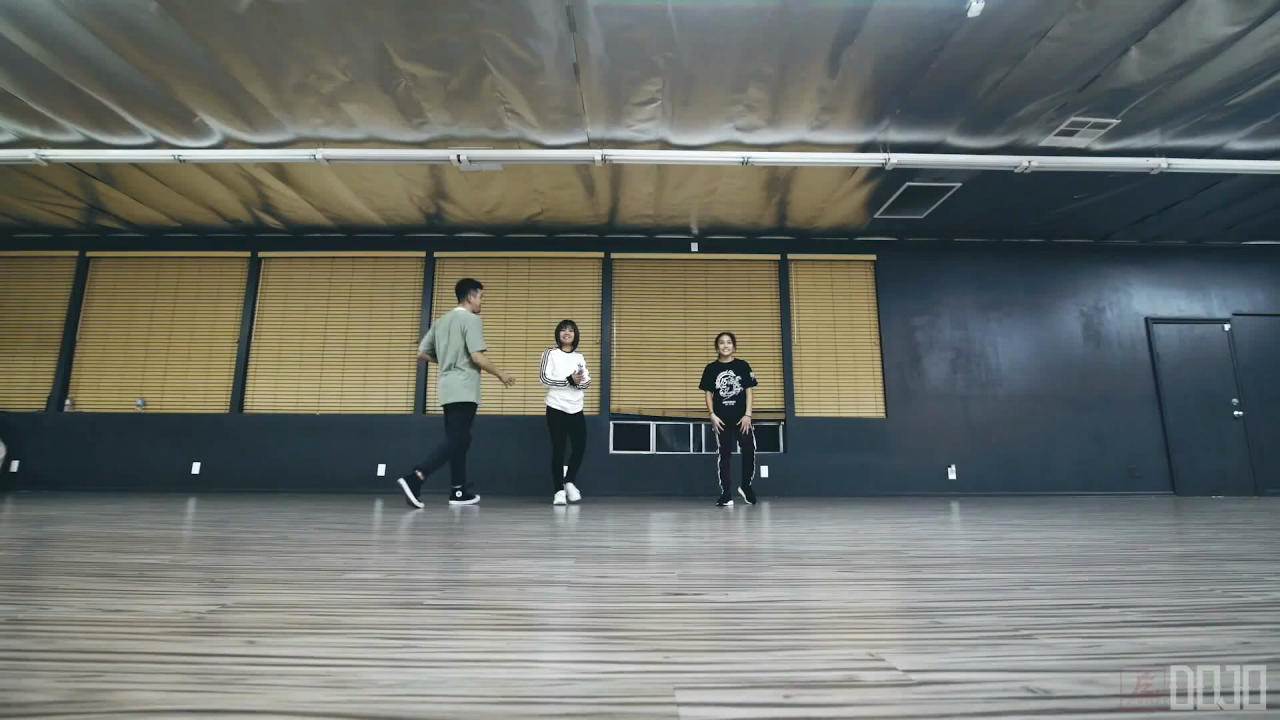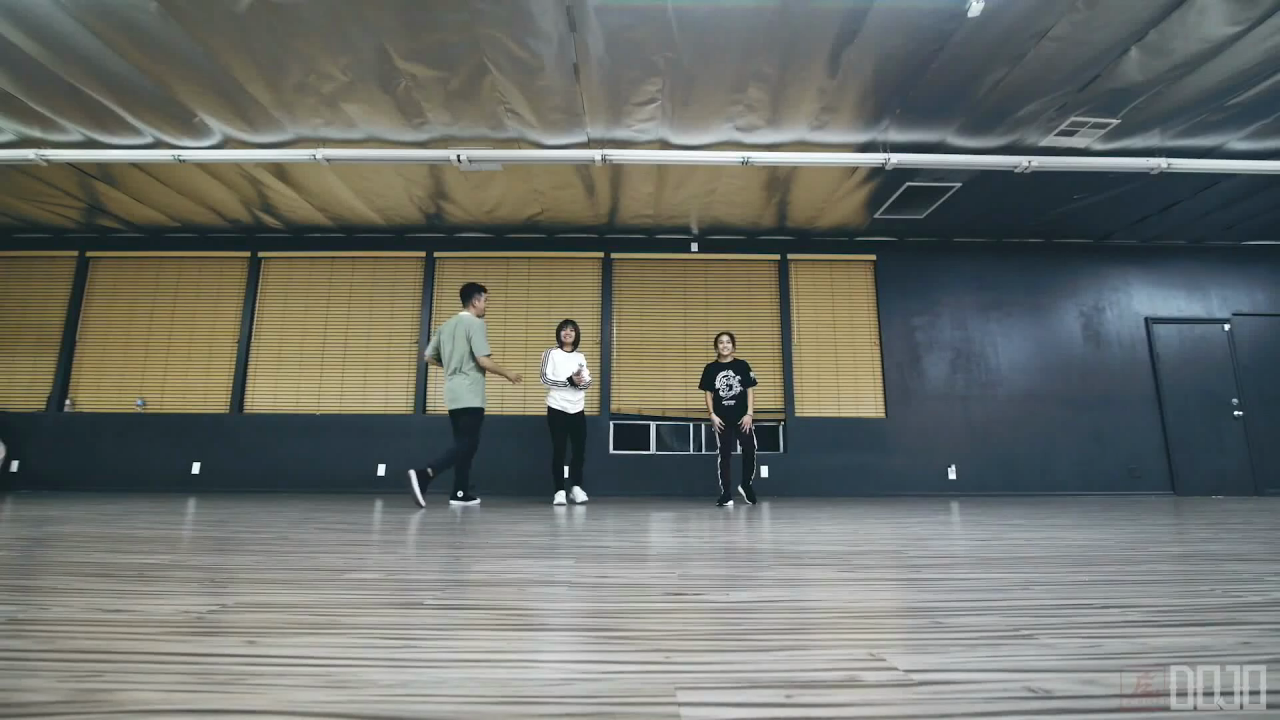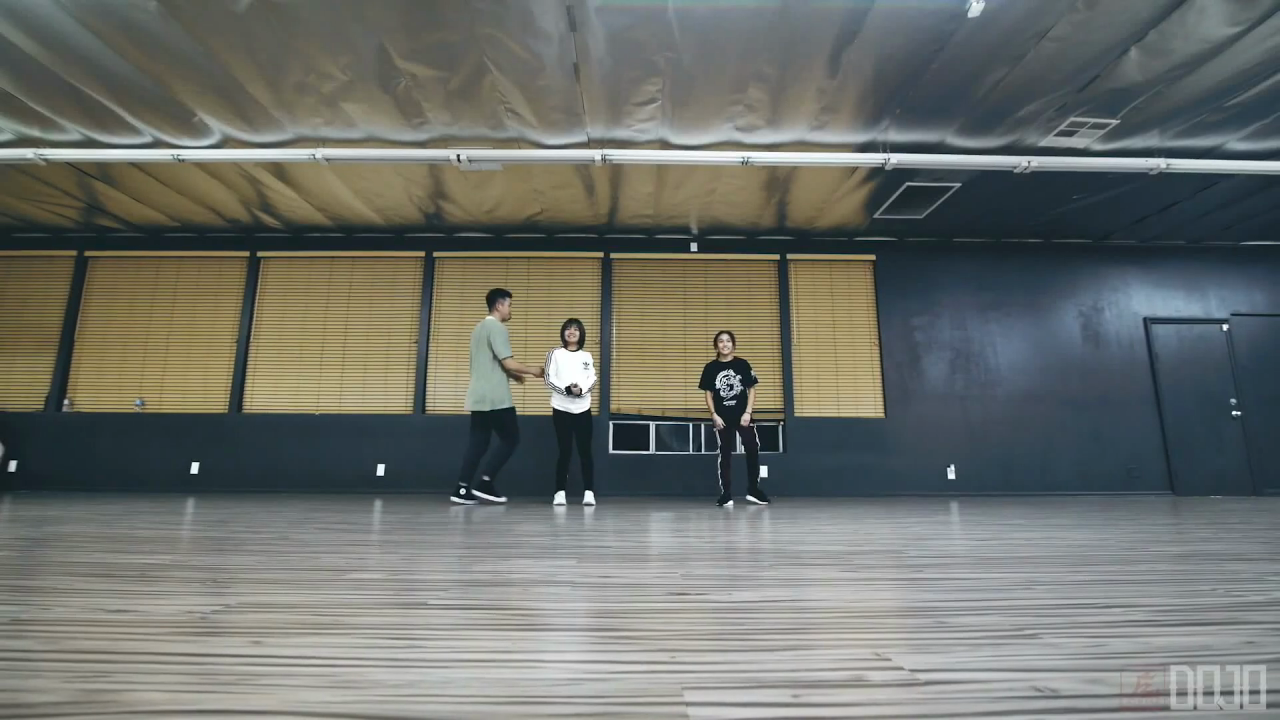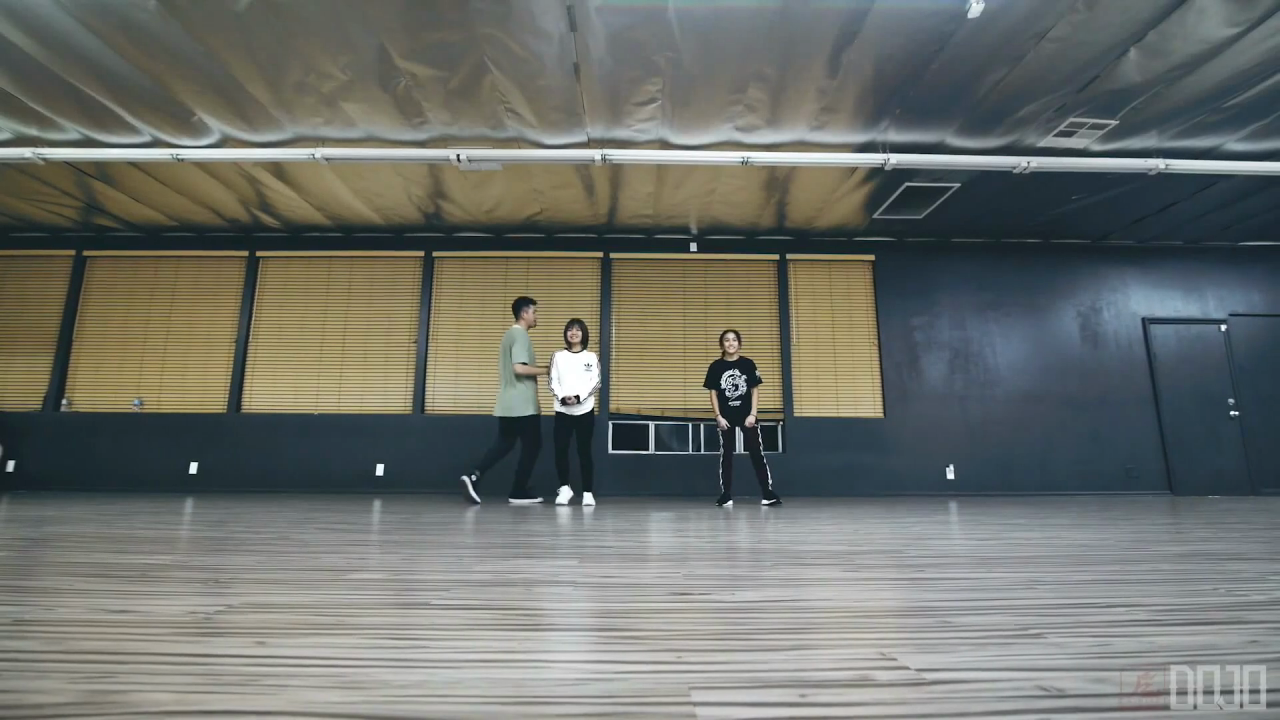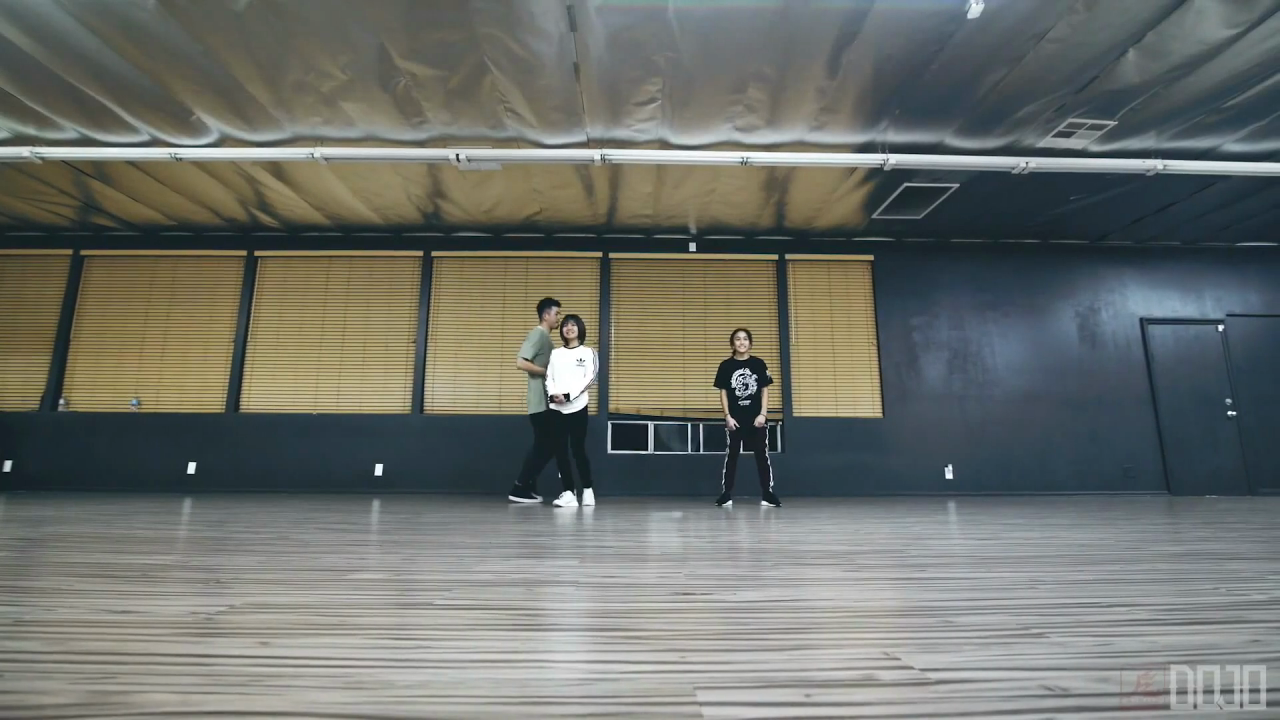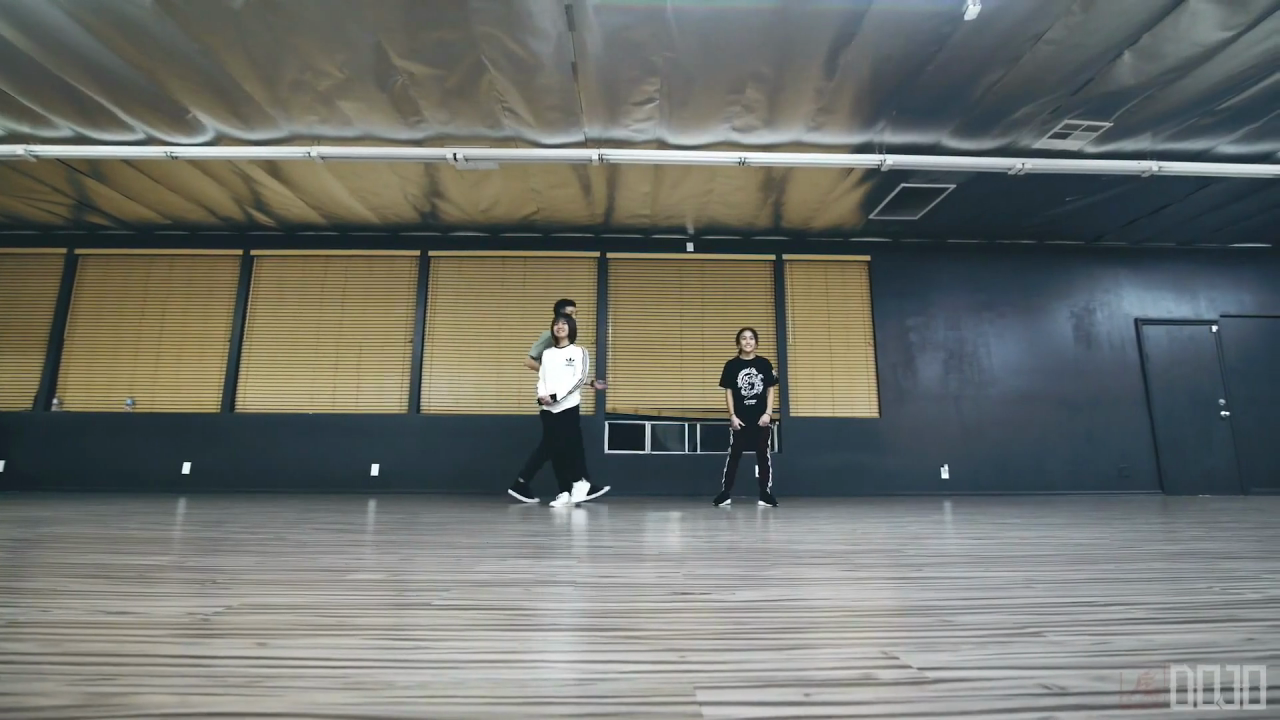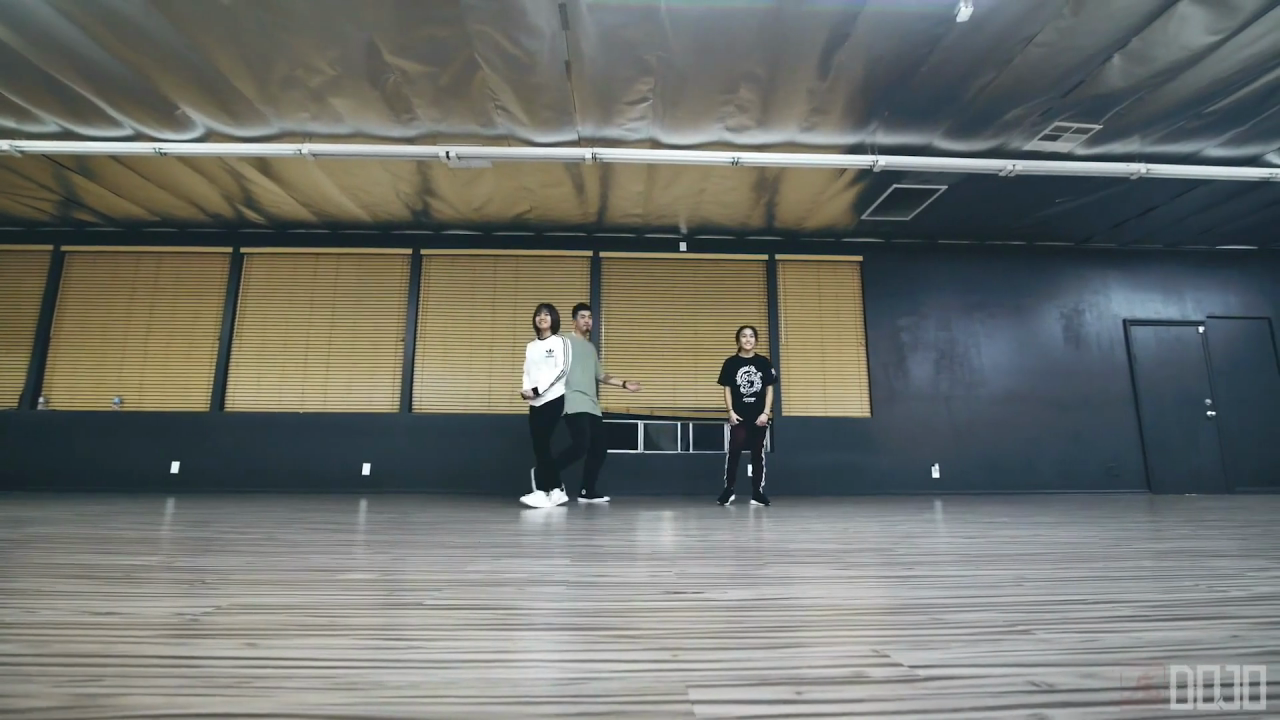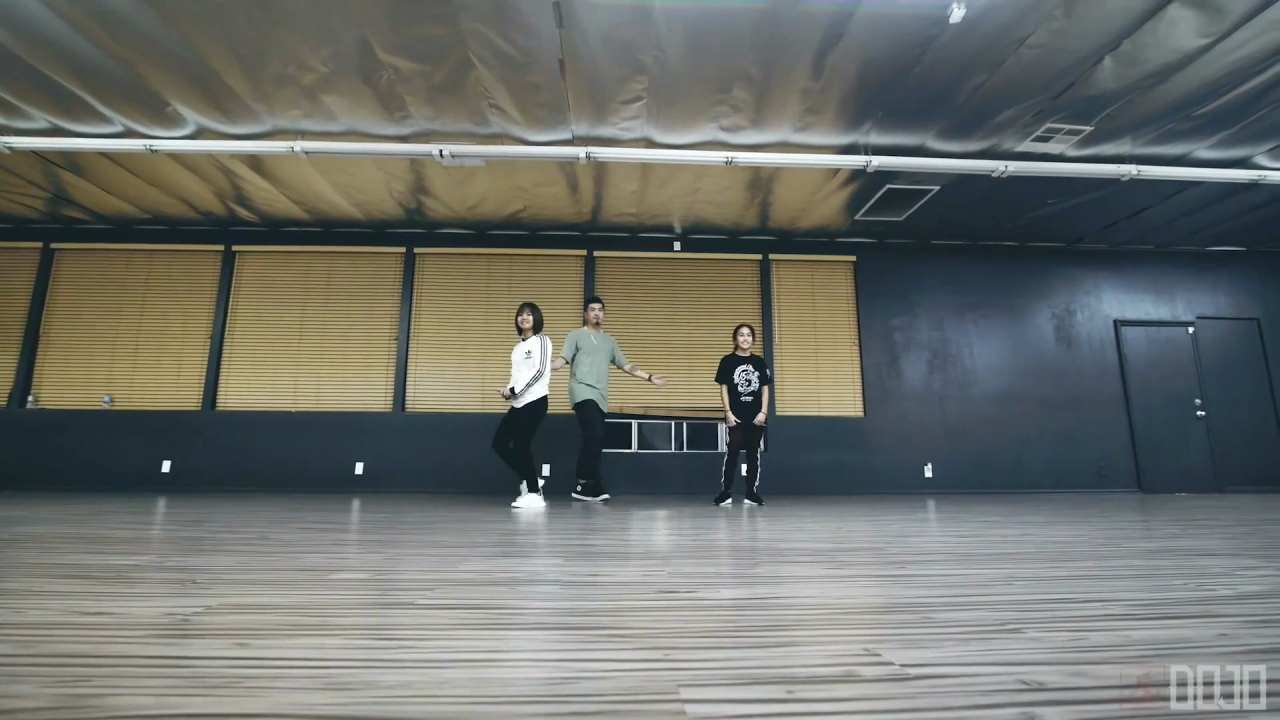
dt=0.2s
person 1, frame 1
left shoulder: (441, 321)
right shoulder: (471, 320)
left elbow: (422, 352)
right elbow: (477, 357)
right wrist: (500, 374)
left hip: (448, 389)
right hip: (463, 391)
left knee: (458, 439)
right knee: (456, 439)
left ankle: (459, 491)
right ankle: (414, 479)
person 1, frame 2
left shoulder: (446, 326)
right shoulder: (475, 324)
left elbow: (429, 357)
right elbow: (484, 361)
right wrist: (508, 374)
left hip: (453, 394)
right hip: (469, 395)
left knee: (464, 443)
right knee: (467, 444)
left ankle: (461, 492)
right ankle: (423, 475)
person 1, frame 3
left shoulder: (478, 329)
right shoulder: (497, 328)
right elbow: (508, 363)
left wrist: (512, 375)
right wrist: (533, 371)
left hip: (477, 397)
right hip: (496, 398)
left knee: (478, 443)
right knee: (510, 439)
left ankle: (463, 489)
right ankle: (485, 482)
person 1, frame 4
left shoulder: (510, 335)
right shoulder: (520, 336)
right elbow: (519, 369)
left wrist: (541, 371)
right wrist: (546, 370)
left hip: (507, 404)
right hip: (523, 405)
left knee: (503, 444)
right knee: (532, 445)
left ankle: (474, 476)
right ankle: (519, 491)
person 1, frame 5
left shoulder: (543, 337)
right shoulder: (538, 335)
right elbow: (520, 363)
right wrist: (547, 372)
left hip: (545, 401)
right hip: (542, 402)
left knee: (544, 444)
right knee: (544, 445)
left ankle: (525, 485)
right ankle: (520, 488)
person 1, frame 6
right shoulder: (549, 336)
right elbow: (529, 361)
left wrist: (592, 383)
right knee: (551, 445)
left ankle: (584, 486)
right ankle: (521, 485)
person 1, frame 7
left shoulder: (591, 348)
right shoulder: (565, 342)
left elbow: (600, 376)
left wrist: (624, 384)
left hip: (592, 405)
right hip: (575, 405)
left knee: (598, 448)
right knee: (581, 445)
left ankle: (588, 491)
person 1, frame 8
left shoulder: (609, 341)
right shoulder: (576, 336)
left elbow: (625, 365)
right elbow: (562, 359)
left wrist: (649, 377)
right wrist: (548, 367)
left hip: (600, 397)
right hip: (583, 393)
left knee: (594, 439)
right knee: (595, 435)
left ankle: (582, 487)
right ankle: (588, 482)
person 2, frame 1
left shoulder: (579, 357)
right shoulder: (550, 354)
left elbow: (587, 381)
right elbow: (545, 378)
left wrist: (579, 381)
right wrist: (569, 380)
left hip: (576, 409)
right hip: (556, 408)
left knee: (579, 447)
right knee: (558, 449)
left ankle: (569, 482)
right ankle: (559, 491)
person 2, frame 2
left shoulder: (580, 357)
right shoulder: (551, 353)
left elbow: (588, 381)
right elbow: (545, 378)
left wrist: (579, 382)
right wrist: (569, 380)
left hip: (577, 409)
right hip: (557, 408)
left knee: (579, 448)
right knee: (559, 450)
left ankle: (576, 487)
right ankle: (559, 491)
person 2, frame 3
left shoulder: (587, 356)
right shoulder: (555, 354)
left elbow: (593, 380)
right elbow: (549, 379)
left wrist: (580, 389)
right wrist: (567, 389)
left hip: (583, 409)
right hip: (562, 408)
left knee: (585, 450)
right knee: (564, 450)
left ankle: (588, 492)
right ankle: (560, 491)
person 2, frame 4
left shoulder: (591, 357)
right shoulder: (558, 356)
left elbow: (596, 382)
right elbow: (552, 382)
left wrist: (579, 397)
right wrist: (563, 398)
left hip: (585, 410)
right hip: (563, 411)
left knee: (584, 451)
right knee: (560, 450)
left ankle: (588, 493)
right ankle: (564, 488)
person 2, frame 5
left shoulder: (588, 353)
right shoulder: (555, 353)
left elbow: (590, 378)
right elbow: (549, 378)
left wrist: (568, 396)
right wrist: (552, 394)
left hip: (578, 407)
right hip: (557, 408)
left knee: (578, 449)
right knee: (560, 451)
left ankle: (587, 489)
right ankle: (569, 492)
person 2, frame 6
left shoulder: (578, 352)
right shoulder: (547, 353)
left elbow: (579, 378)
right elbow: (542, 378)
left wrist: (555, 396)
right wrist: (542, 395)
left hip: (568, 407)
right hip: (548, 409)
left knee: (567, 447)
right knee: (554, 451)
left ankle: (578, 482)
right ankle: (565, 492)
person 2, frame 7
left shoulder: (560, 341)
right shoulder: (531, 346)
left elbow: (562, 370)
right elbow: (527, 372)
left wrist: (537, 390)
right wrist: (525, 389)
left hip: (553, 400)
right hip: (535, 403)
left knee: (542, 444)
right knee: (539, 445)
left ankle: (541, 491)
right ankle: (556, 491)
person 2, frame 8
left shoulder: (541, 341)
right shoulder: (518, 347)
left elbow: (539, 371)
left wrist: (514, 391)
right wrist: (507, 391)
left hip: (535, 401)
right hip: (518, 404)
left knee: (520, 445)
right knee: (499, 442)
left ankle: (534, 493)
right ankle: (531, 481)
person 3, frame 1
left shoulder: (743, 366)
right shoulder: (711, 368)
left elbow: (749, 391)
right elbow: (708, 394)
left wrist: (748, 415)
right wrist: (712, 415)
left hip: (741, 417)
right hip: (721, 418)
left knee: (749, 451)
right knee: (724, 454)
left ankle: (746, 486)
right ankle: (726, 494)
person 3, frame 2
left shoulder: (742, 366)
right shoulder: (710, 368)
left elbow: (750, 391)
right elbow: (708, 394)
left wrist: (749, 414)
right wrist: (712, 414)
left hip: (742, 416)
right hip: (721, 418)
left knee: (749, 450)
right knee: (724, 454)
left ankle: (746, 485)
right ankle: (726, 494)
person 3, frame 3
left shoulder: (743, 364)
right shoulder: (711, 367)
left elbow: (751, 390)
right elbow: (708, 394)
left wrist: (748, 412)
right wrist: (714, 414)
left hip: (742, 416)
right hip: (723, 418)
left knee: (752, 449)
right knee: (724, 454)
left ankle: (753, 489)
right ankle: (726, 494)
person 3, frame 4
left shoulder: (748, 364)
right shoulder: (716, 367)
left elbow: (755, 390)
right elbow: (713, 393)
left wrist: (753, 414)
right wrist: (718, 416)
left hip: (747, 416)
right hip: (726, 417)
left knee: (756, 452)
right knee: (726, 454)
left ankle: (767, 492)
right ankle: (726, 494)
person 3, frame 5
left shoulder: (758, 364)
right shoulder: (726, 365)
left elbow: (765, 390)
right elbow: (723, 392)
left wrist: (763, 414)
right wrist: (728, 416)
left hip: (756, 416)
right hip: (735, 417)
left knee: (761, 454)
right knee: (732, 454)
left ankle: (767, 493)
right ankle: (726, 494)
person 3, frame 6
left shoulder: (764, 364)
right shoulder: (731, 365)
left elbow: (771, 390)
right elbow: (729, 392)
left wrist: (768, 413)
right wrist: (732, 415)
left hip: (761, 417)
right hip: (740, 417)
left knee: (763, 454)
right knee: (734, 453)
left ankle: (765, 493)
right ankle: (725, 492)
person 3, frame 7
left shoulder: (764, 362)
right shoulder: (731, 362)
left elbow: (770, 389)
right elbow: (727, 389)
left wrist: (766, 412)
right wrist: (730, 411)
left hip: (759, 415)
right hip: (739, 415)
left knee: (758, 453)
right knee: (734, 450)
left ankle: (758, 493)
right ankle: (729, 489)
person 3, frame 8
left shoulder: (759, 362)
right shoulder: (727, 361)
left elbow: (765, 389)
right elbow: (724, 388)
left wrist: (763, 412)
right wrist: (728, 412)
left hip: (755, 415)
right hip: (736, 415)
left knee: (754, 452)
right knee: (732, 450)
left ankle: (751, 492)
right ankle: (726, 491)
